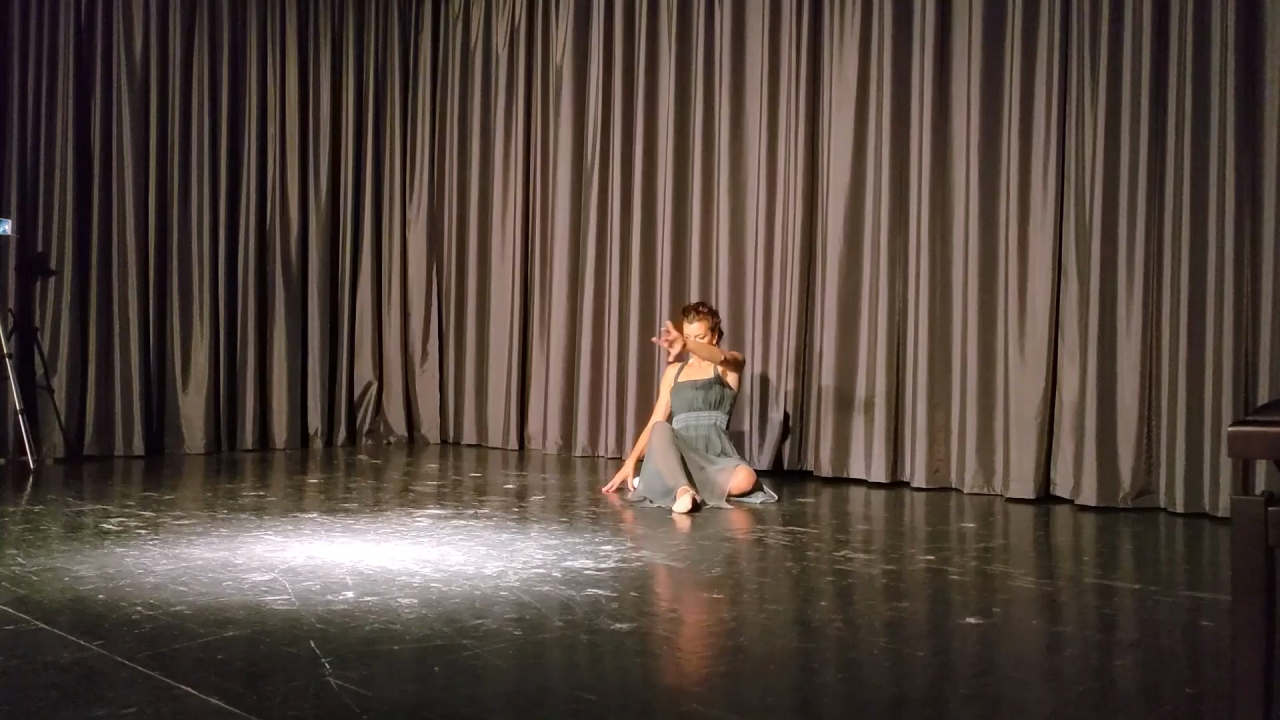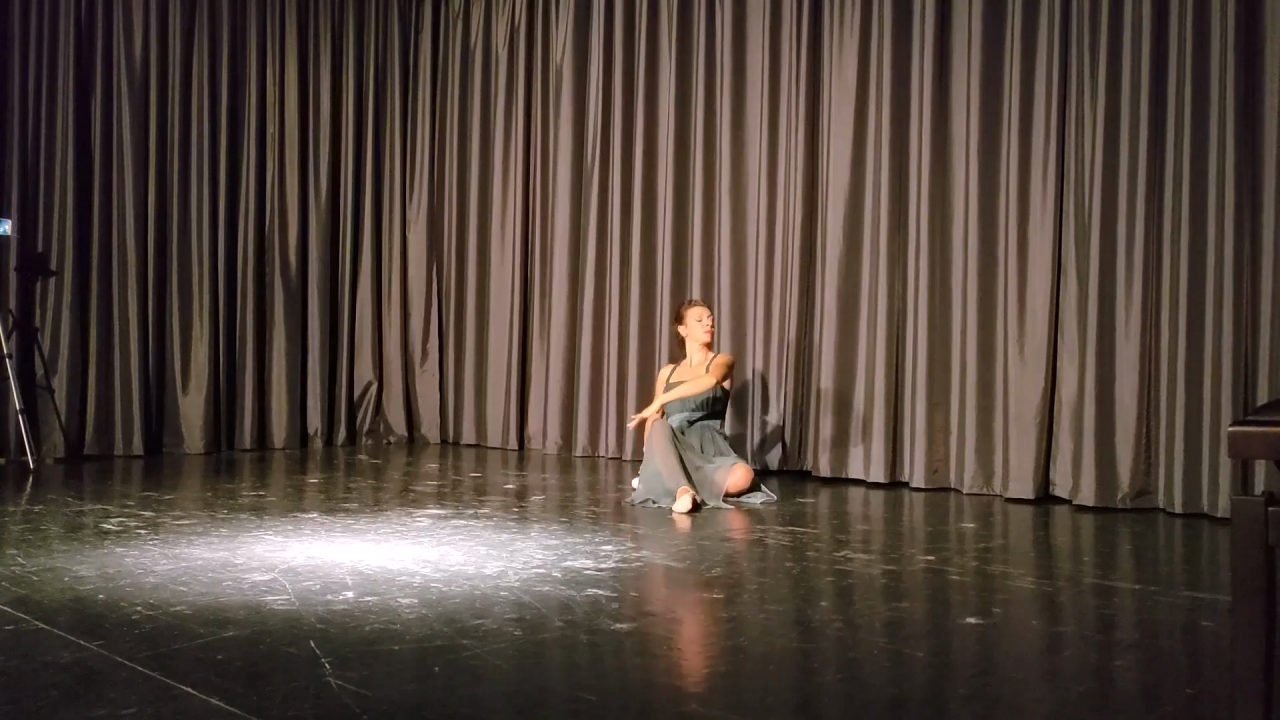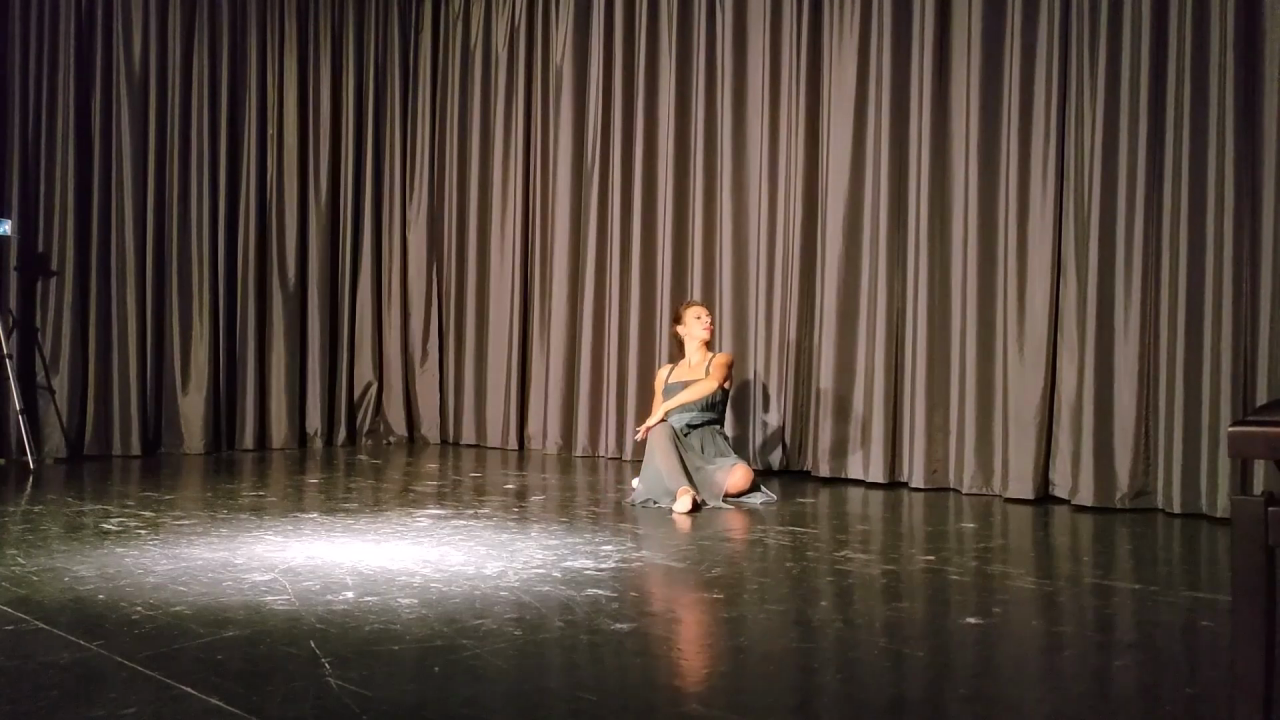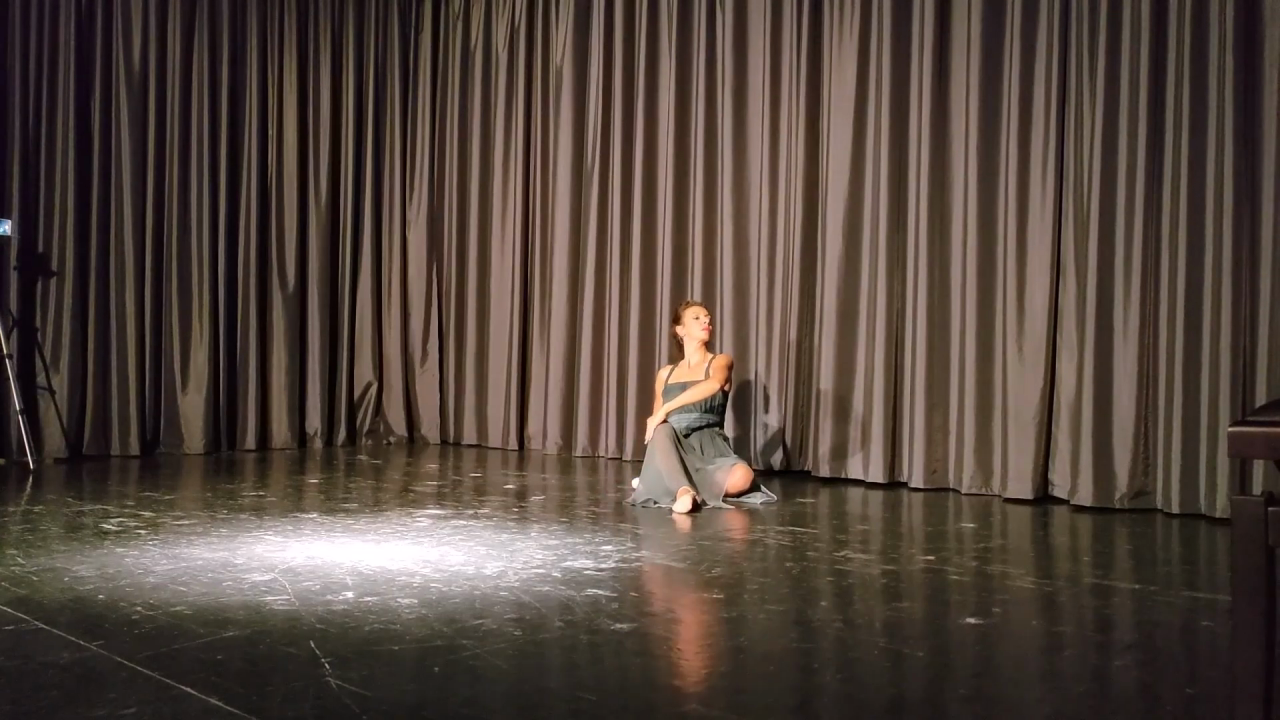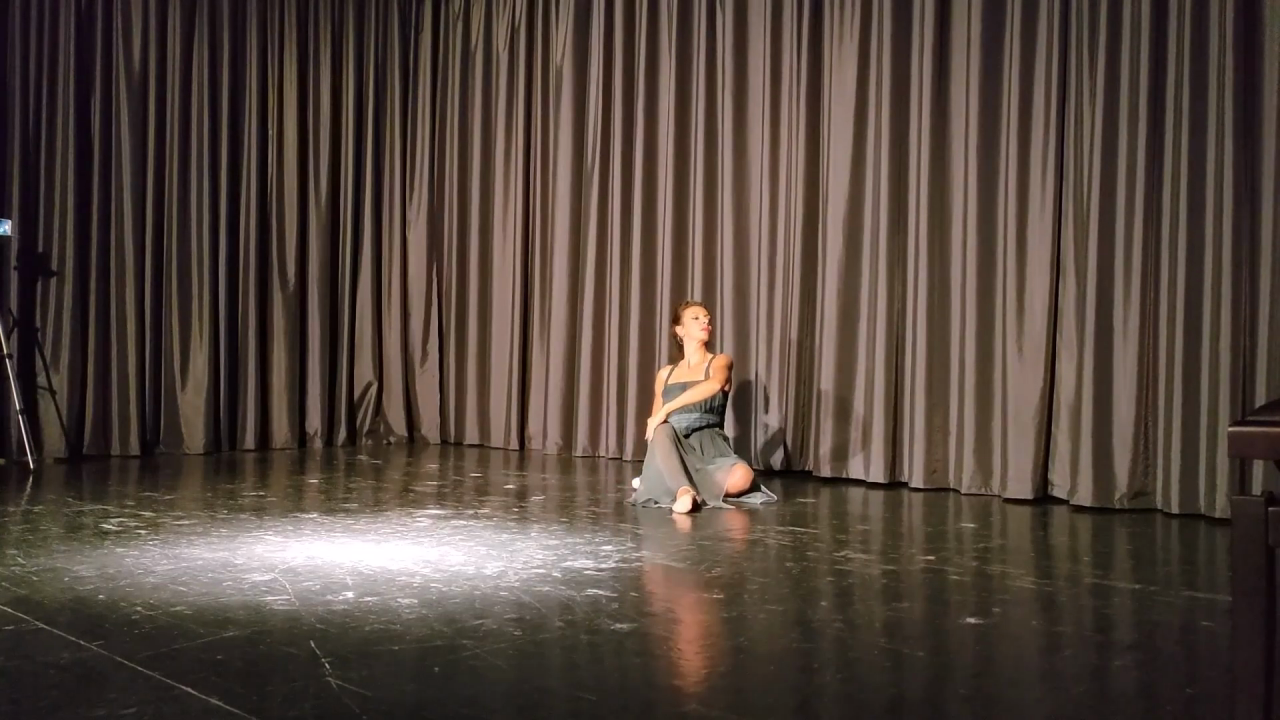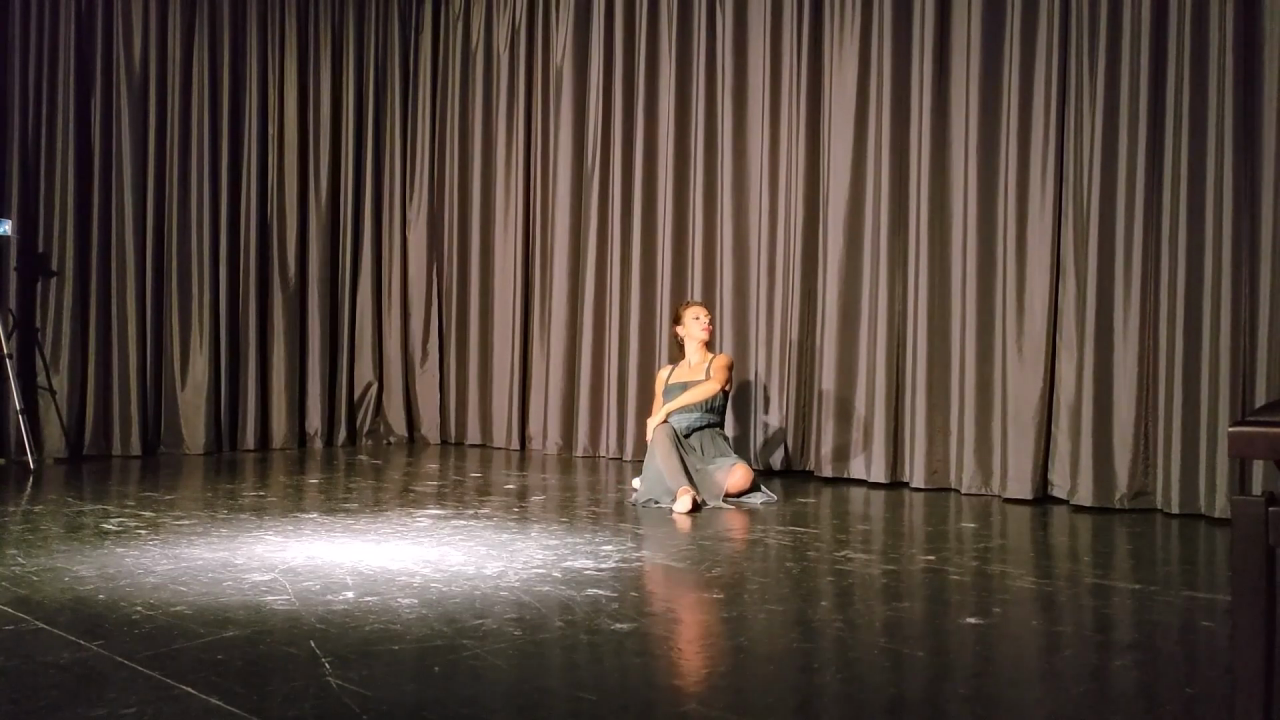
dt=0.5s
person 1, frame 1
left shoulder: (733, 363)
right shoulder: (674, 371)
left elbow: (720, 356)
right elbow: (655, 423)
left wrist: (685, 347)
right wrist: (631, 461)
left hip: (715, 451)
right hip: (678, 453)
left knee: (745, 478)
right knee: (661, 429)
left ankle: (676, 484)
right ankle: (684, 490)
person 1, frame 2
left shoulder: (722, 362)
right shoulder: (667, 372)
left elbow: (710, 379)
right elbow: (653, 419)
left wrist: (660, 400)
right wrist: (649, 450)
left hip: (711, 450)
right hip: (675, 453)
left knee: (743, 476)
right knee: (660, 428)
left ankle: (674, 484)
right ankle: (683, 489)
person 1, frame 3
left shoulder: (721, 360)
right shoulder: (665, 373)
left elbow: (712, 383)
right elbow: (655, 422)
left wrist: (665, 407)
left hip: (710, 449)
right hip: (675, 451)
left knee: (742, 477)
right knee: (661, 429)
left ankle: (675, 484)
right ankle: (684, 490)
person 1, frame 4
left shoulder: (721, 362)
right shoulder: (665, 374)
left elbow: (715, 384)
right elbow: (656, 422)
left wrist: (666, 409)
left hip: (710, 448)
right hip: (674, 450)
left knee: (742, 477)
right knee: (661, 430)
left ankle: (677, 484)
right ankle: (684, 490)
person 1, frame 5
left shoulder: (721, 361)
right shoulder: (665, 374)
left elbow: (715, 384)
right elbow: (655, 424)
left wrist: (666, 409)
left hip: (710, 449)
right hip: (674, 451)
left knee: (742, 477)
right knee: (662, 431)
left ankle: (674, 484)
right ankle: (684, 490)
person 1, frame 6
left shoulder: (720, 361)
right shoulder: (666, 374)
left elbow: (715, 384)
right elbow: (655, 422)
left wrist: (666, 410)
left hip: (710, 448)
right hip: (674, 450)
left knee: (742, 477)
right knee: (662, 431)
left ankle: (676, 484)
right ankle: (683, 490)
